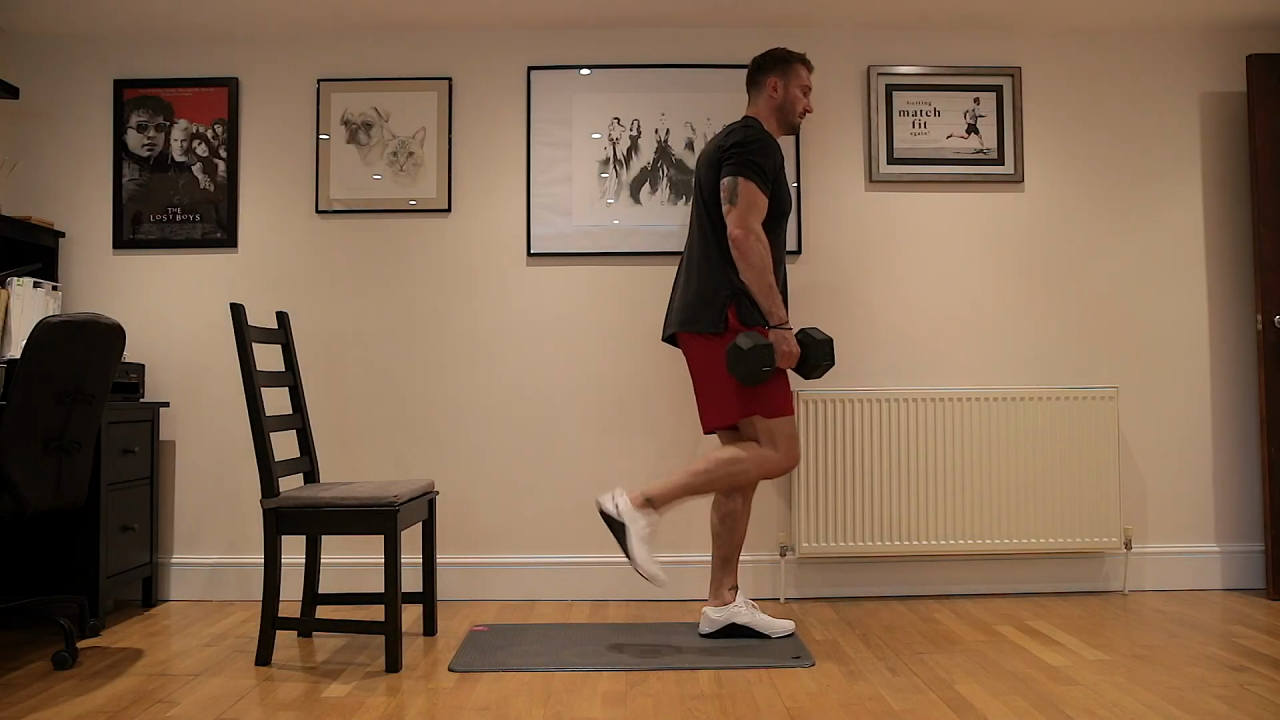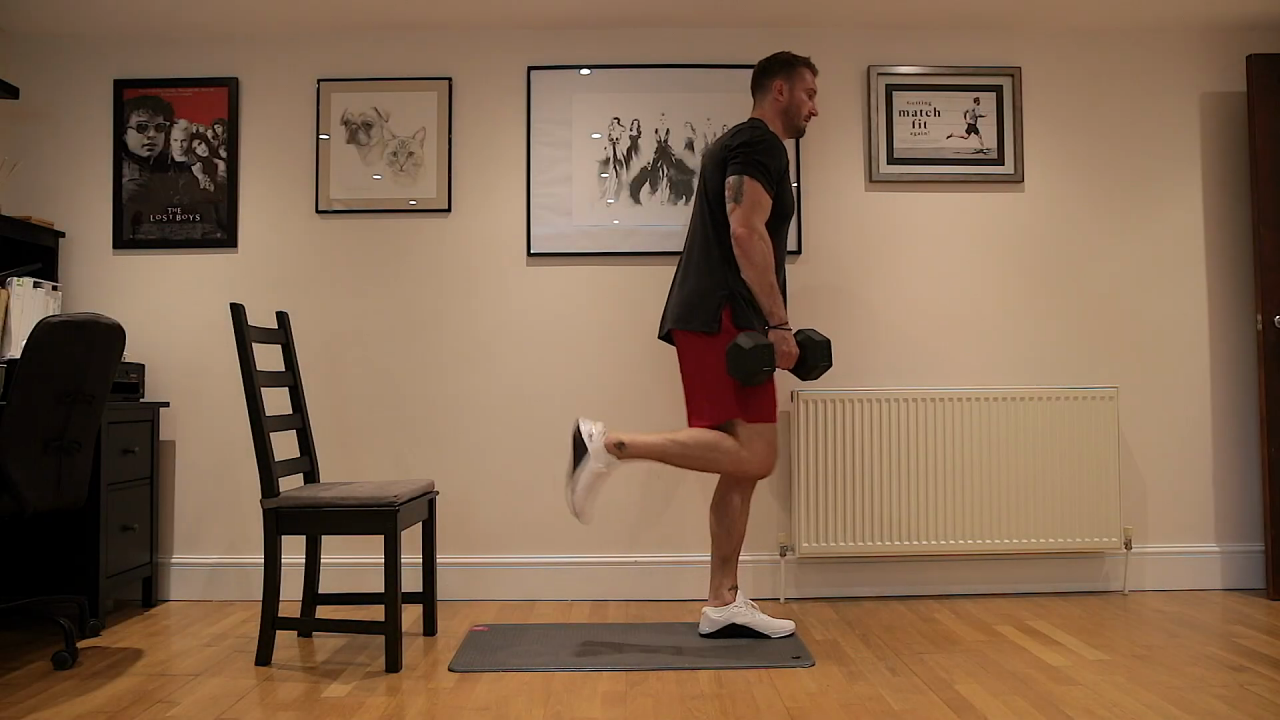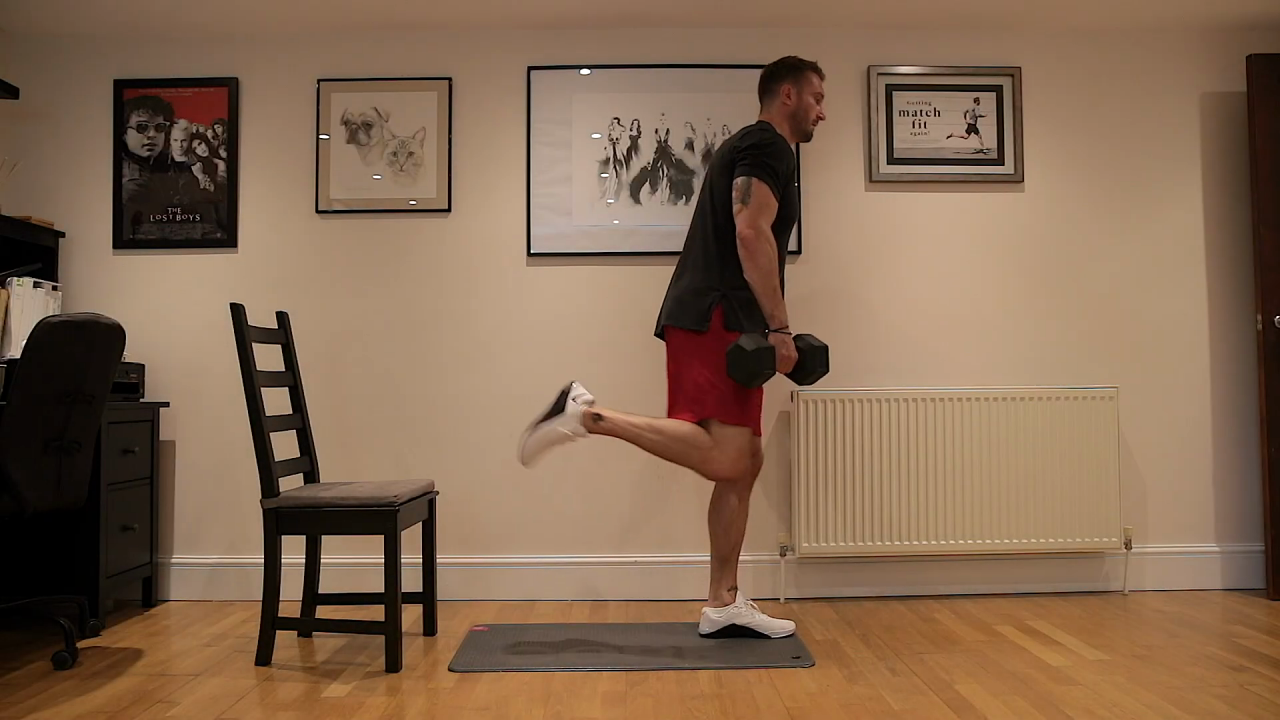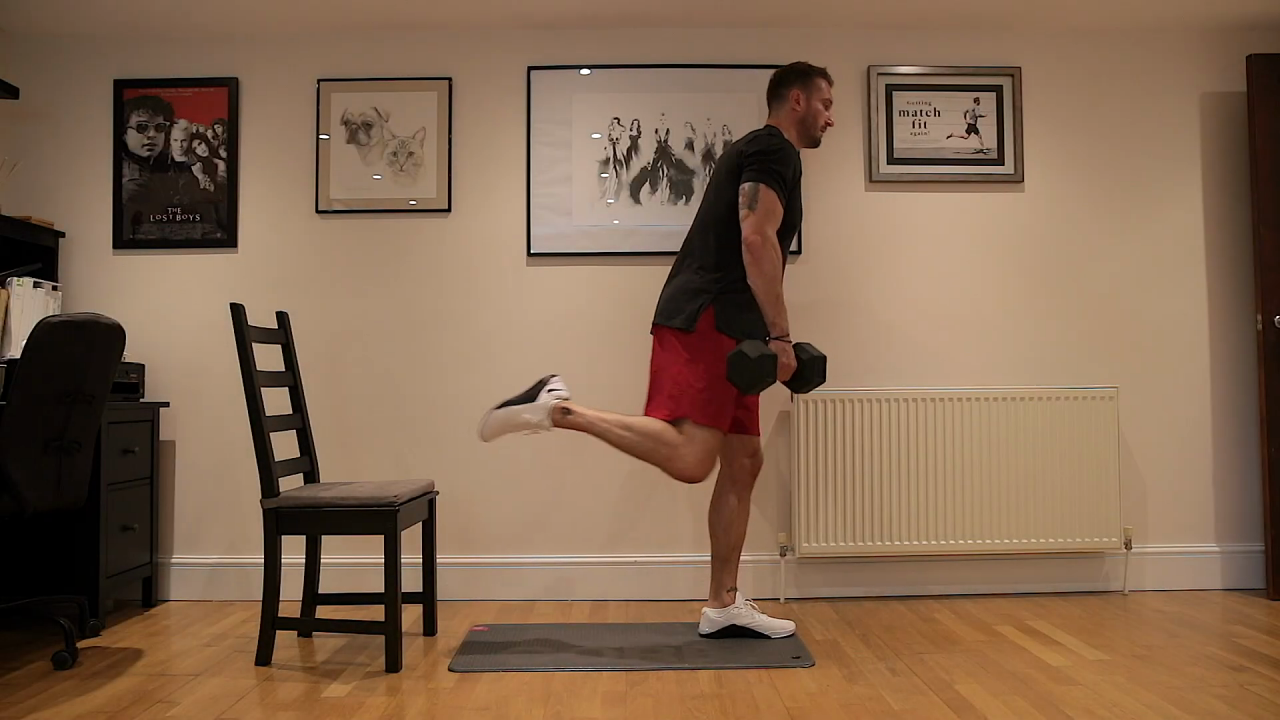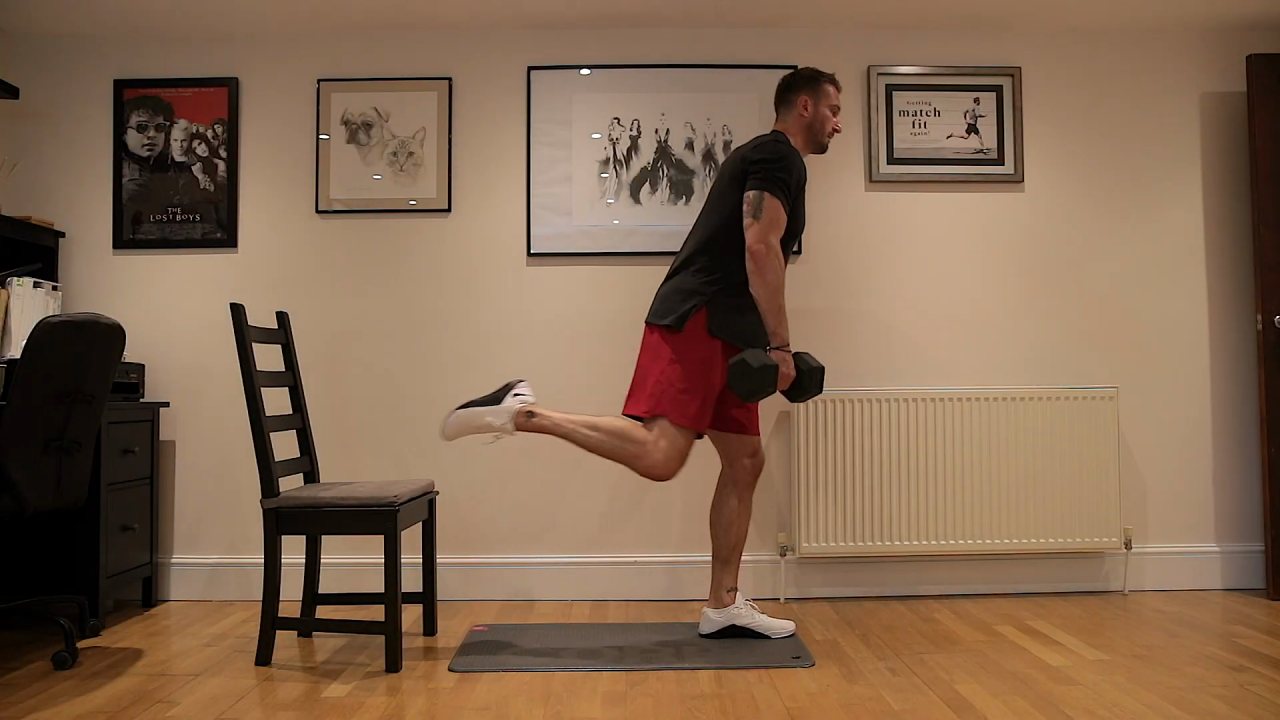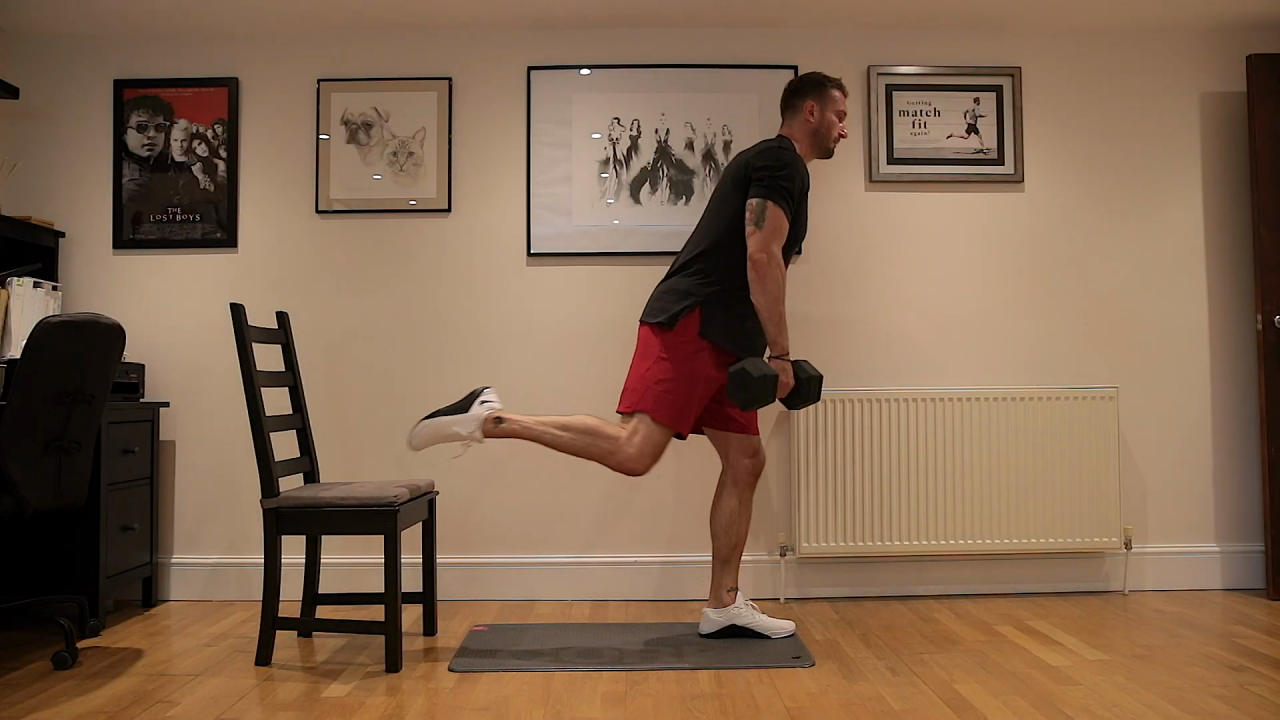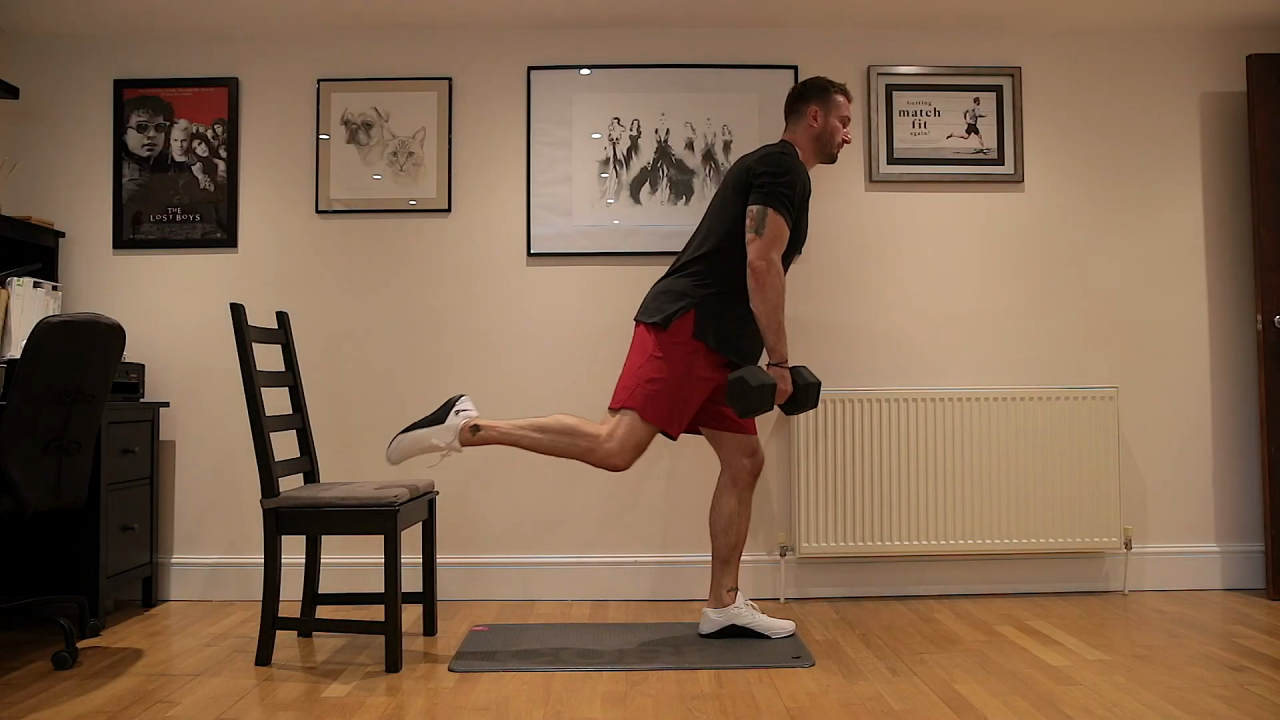
dt=0.1s
person 1, frame 1
left shoulder: (740, 145)
right shoulder: (753, 143)
right elbow: (743, 235)
left wrist: (767, 324)
right wrist: (780, 325)
left hip: (720, 320)
right hip: (725, 318)
left knee: (747, 460)
right knee: (776, 454)
left ankle: (722, 603)
right ankle: (639, 505)
person 1, frame 2
left shoulder: (745, 147)
right shoulder: (759, 143)
right elbow: (747, 234)
left wrist: (765, 325)
right wrist: (780, 324)
left hip: (717, 319)
right hip: (720, 318)
left knee: (741, 461)
right knee: (753, 457)
left ankle: (723, 603)
right ankle: (610, 443)
person 1, frame 3
left shoulder: (757, 150)
right shoulder: (765, 145)
right elbow: (752, 235)
left wrist: (765, 331)
right wrist: (779, 330)
left hip: (722, 322)
right hip: (712, 318)
left knee: (742, 463)
right knee: (725, 461)
left ankle: (723, 604)
right ankle: (587, 414)
person 1, frame 4
left shoulder: (758, 153)
right shoulder: (775, 150)
right elbow: (758, 242)
left wrist: (760, 336)
right wrist: (780, 337)
left hip: (718, 325)
right hip: (705, 319)
left knee: (745, 462)
right knee: (689, 459)
left ankle: (724, 605)
right ankle: (560, 407)
person 1, frame 5
left shoulder: (767, 160)
right shoulder: (777, 157)
right elbow: (760, 251)
left wrist: (761, 343)
right wrist: (781, 347)
left hip: (718, 331)
right hip: (697, 322)
left knee: (745, 462)
right knee: (657, 457)
left ankle: (724, 605)
right ankle: (520, 412)
person 1, frame 6
left shoulder: (767, 165)
right shoulder: (782, 162)
right elbow: (761, 258)
left wrist: (758, 348)
right wrist: (781, 355)
left hip: (713, 336)
right hip: (690, 323)
left knee: (746, 461)
right knee: (633, 451)
left ankle: (724, 605)
right ankle: (490, 419)
person 1, frame 7
left shoulder: (773, 170)
right shoulder: (782, 168)
right elbow: (761, 265)
left wrist: (762, 355)
right wrist: (779, 361)
left hip: (712, 339)
right hip: (686, 326)
left knee: (744, 463)
right knee: (614, 447)
left ankle: (723, 606)
right ankle: (465, 427)
